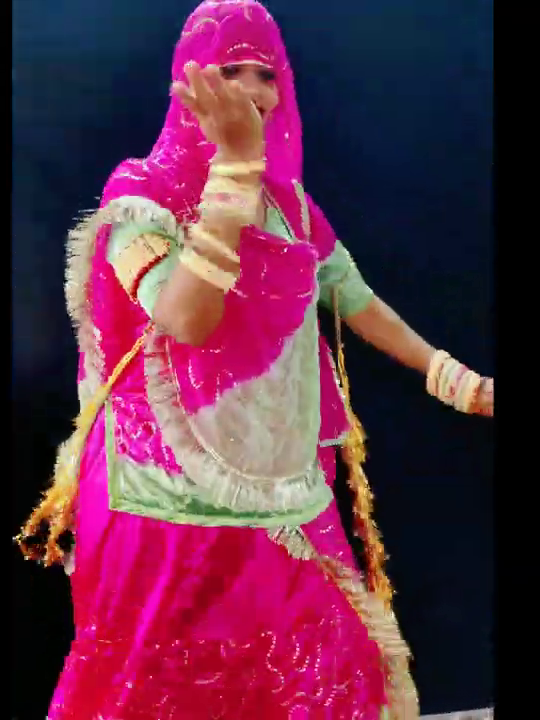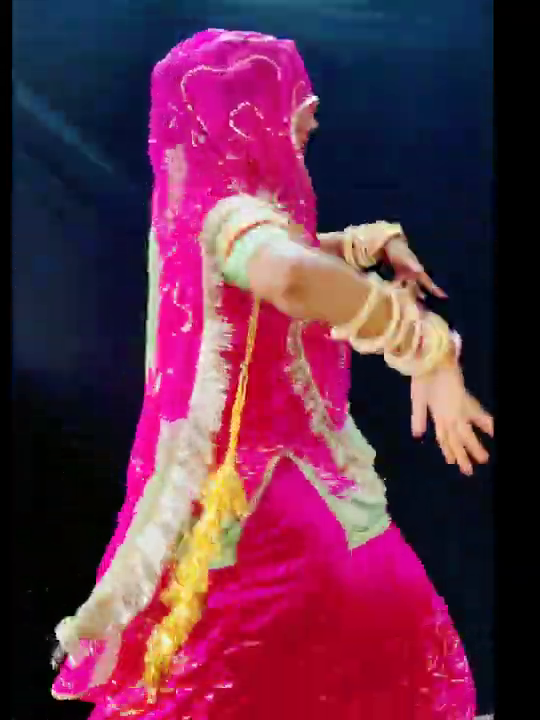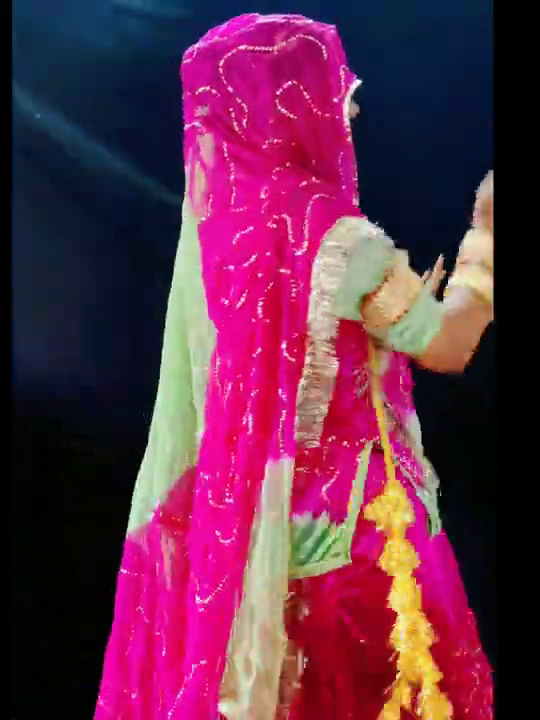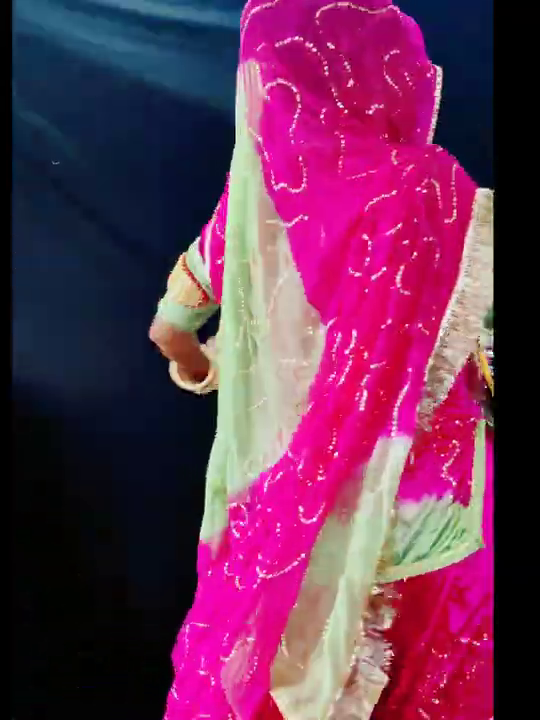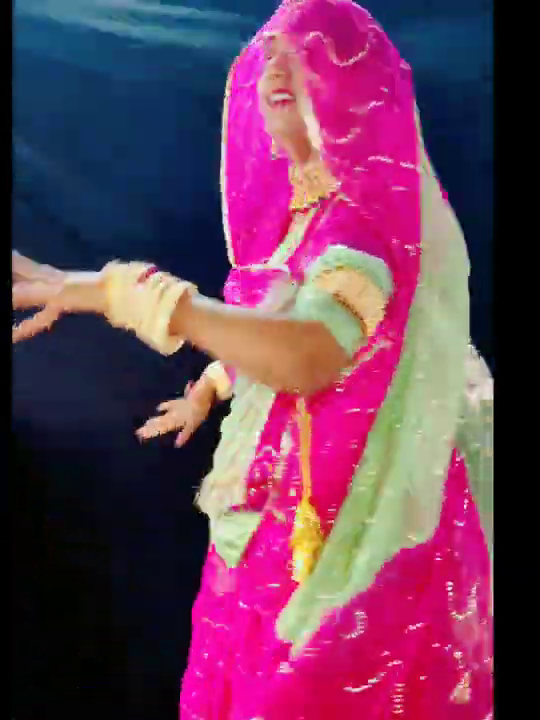
dt=0.5s
person 1, frame 1
left shoulder: (290, 203)
right shoulder: (139, 195)
left elbow: (359, 303)
right elbow: (187, 319)
left wrist: (454, 378)
right wrist: (234, 162)
left hip: (279, 492)
right hip: (166, 496)
person 1, frame 2
left shoulder: (215, 207)
right shoulder: (233, 211)
left elbow: (288, 253)
right elbow: (289, 275)
left wrist: (379, 242)
right wrist: (429, 353)
left hip: (253, 493)
right hip: (276, 507)
person 1, frame 3
left shoulder: (228, 210)
right shoulder: (329, 232)
right elbow: (447, 346)
left wrist: (395, 290)
right wrist: (487, 237)
left hip: (239, 511)
right hip: (338, 512)
person 1, frame 4
left shoulder: (257, 199)
right shoulder: (447, 203)
left elbow: (170, 327)
left wrist: (196, 368)
left hip: (292, 517)
right hip: (421, 517)
person 1, frame 5
left shoulder: (366, 220)
right shoulder: (310, 213)
left elbow: (308, 361)
left wrist: (118, 290)
right wrist: (210, 383)
left hip: (343, 540)
right hip: (299, 527)
